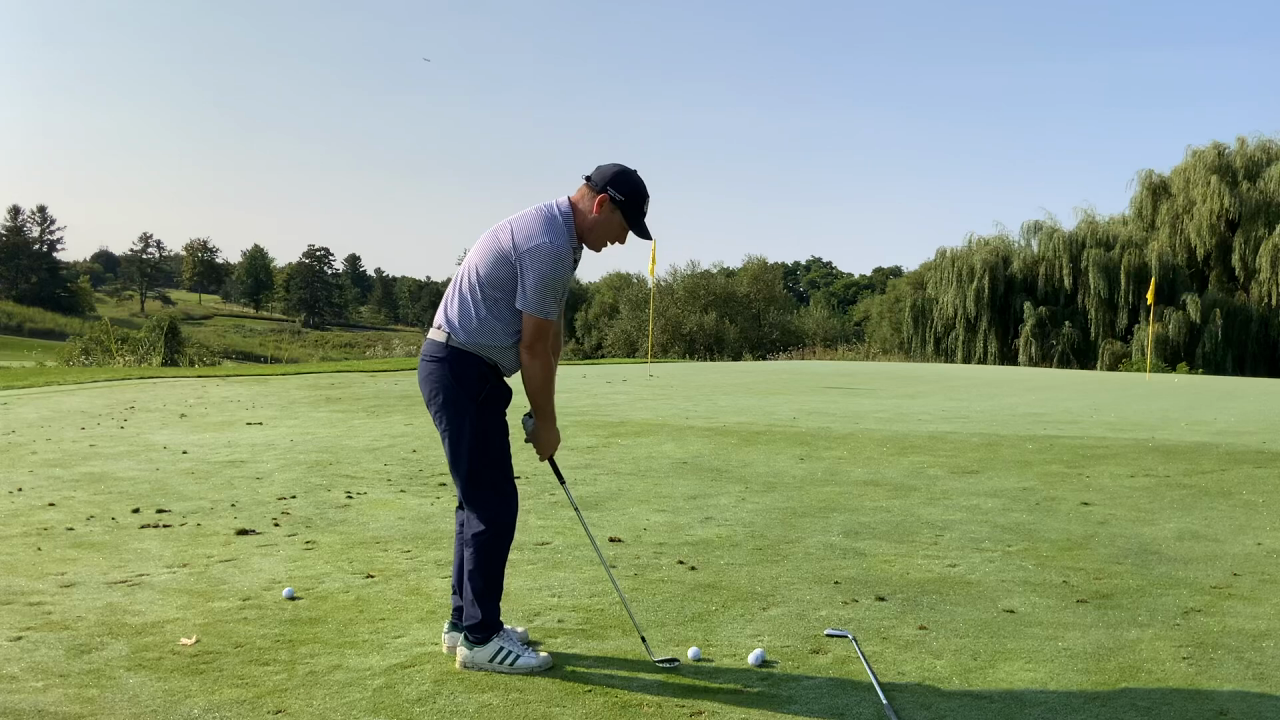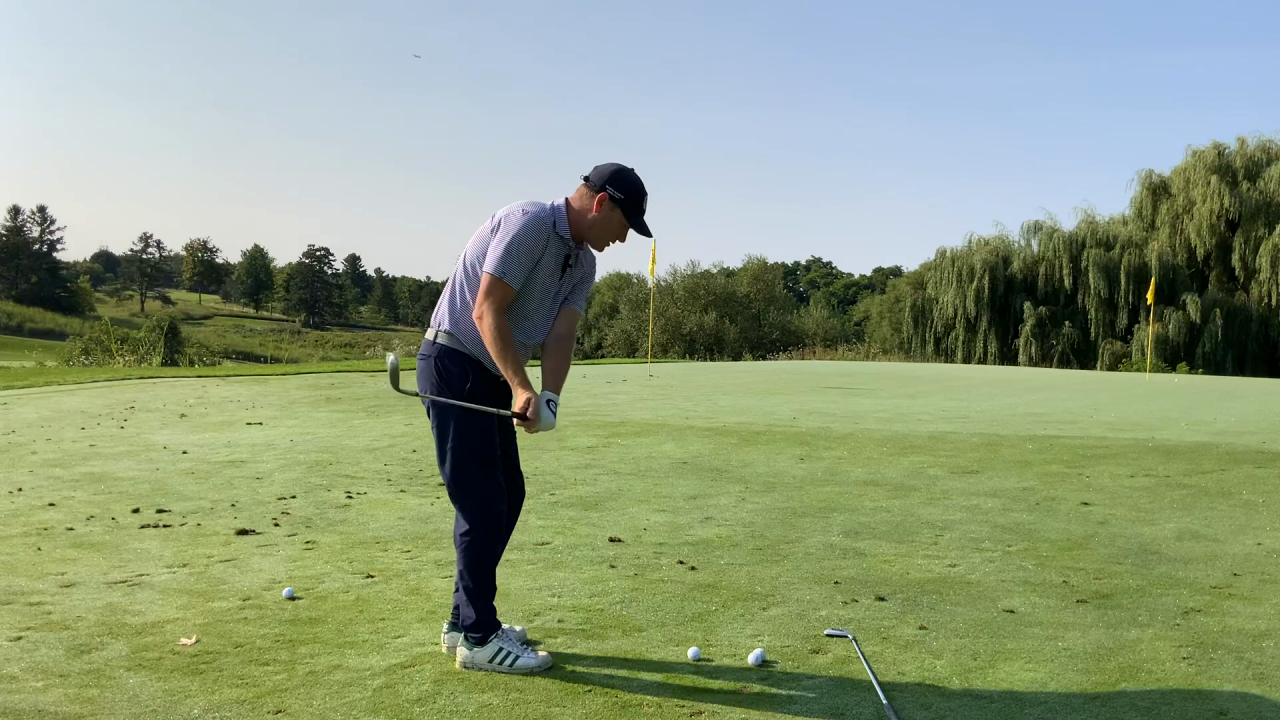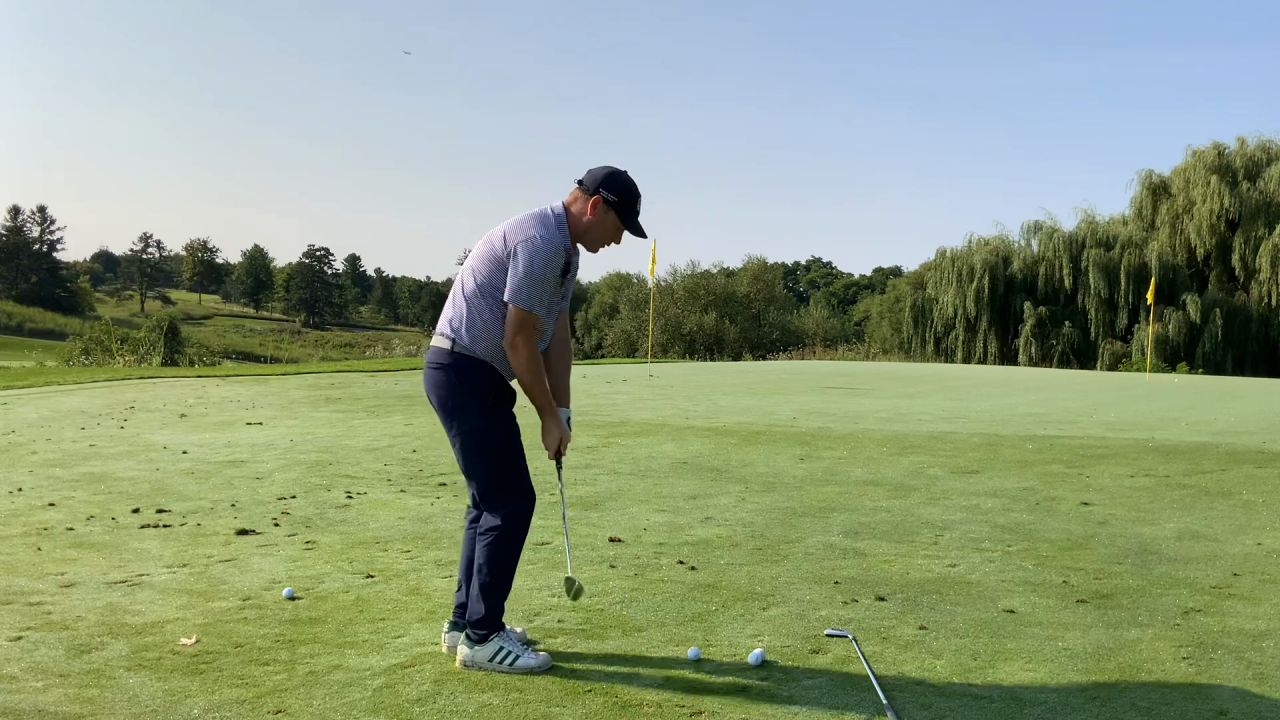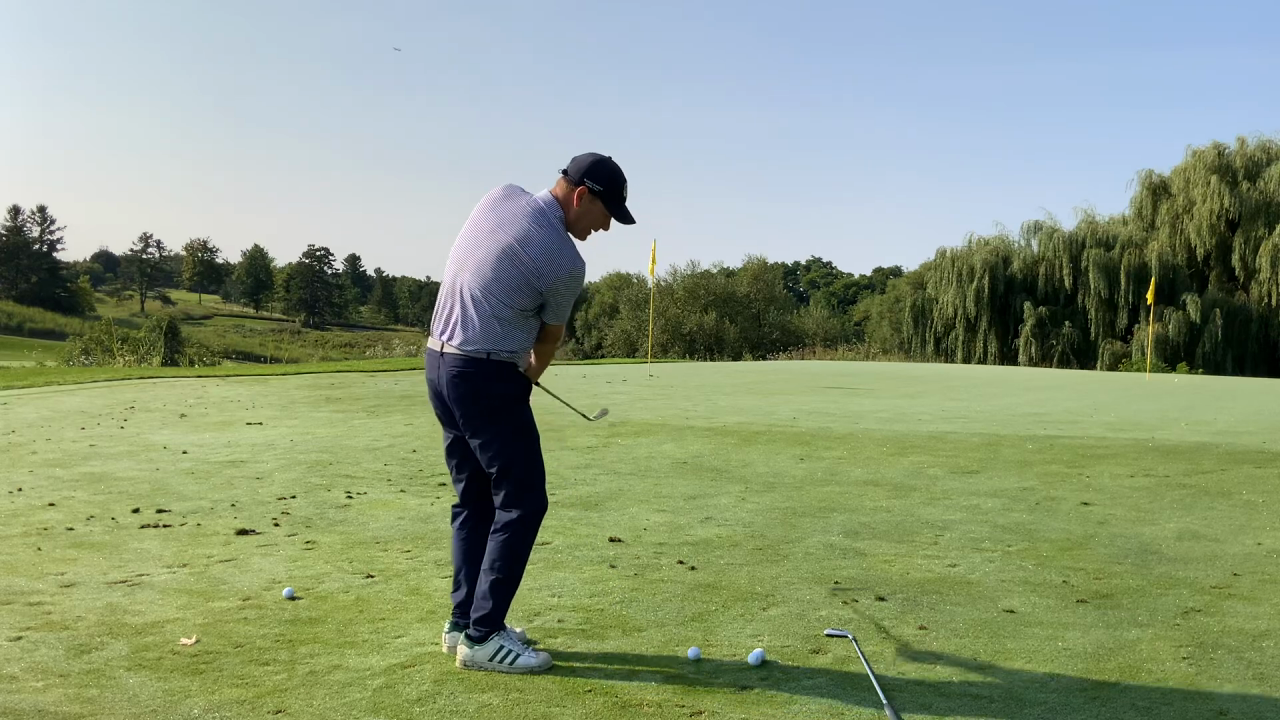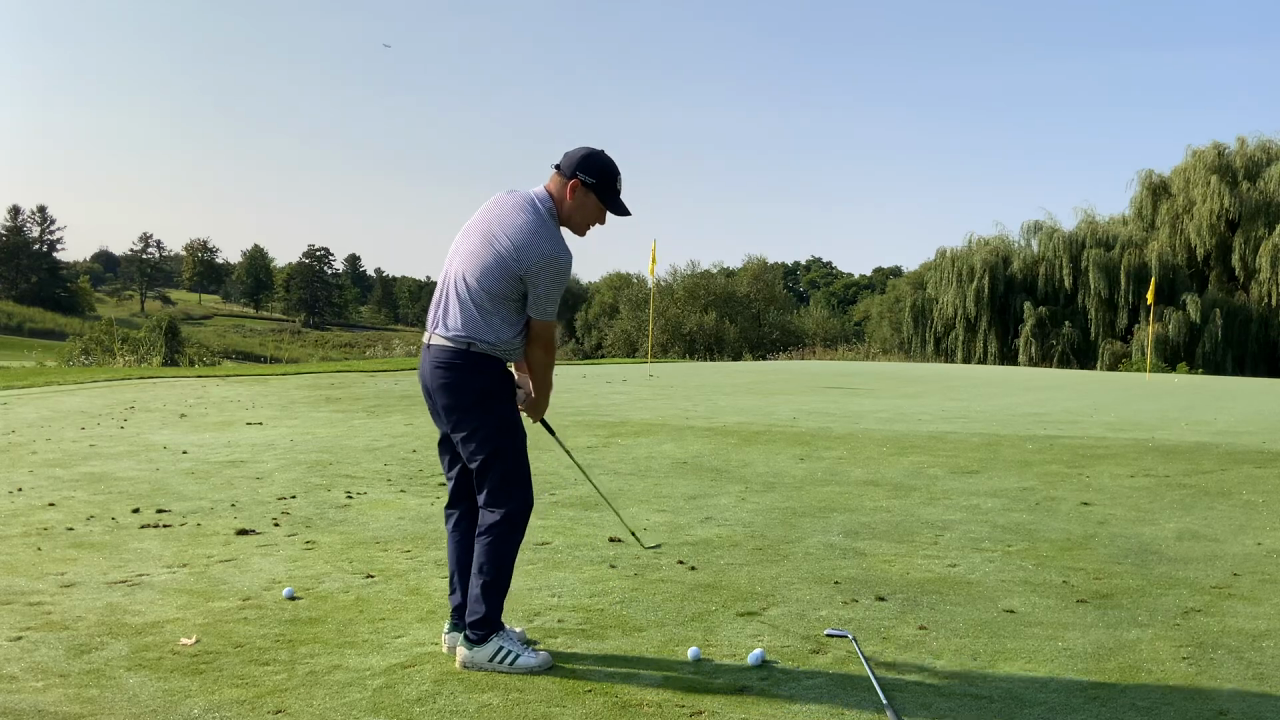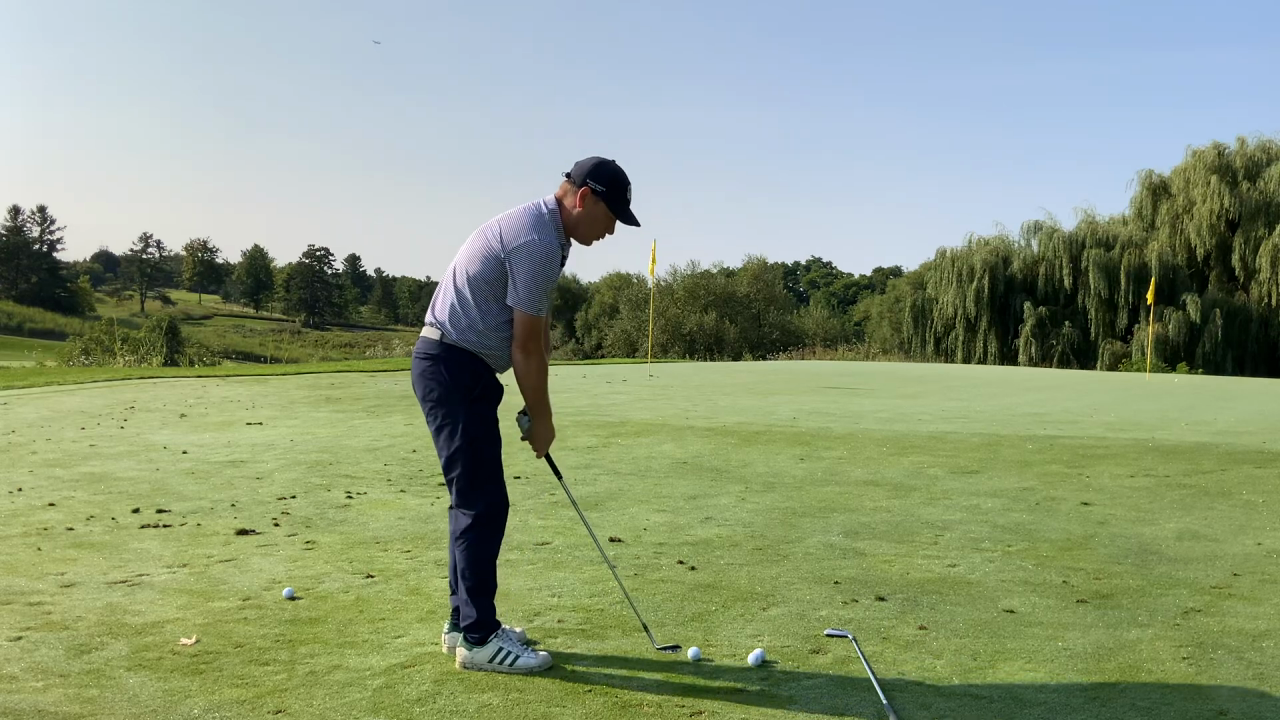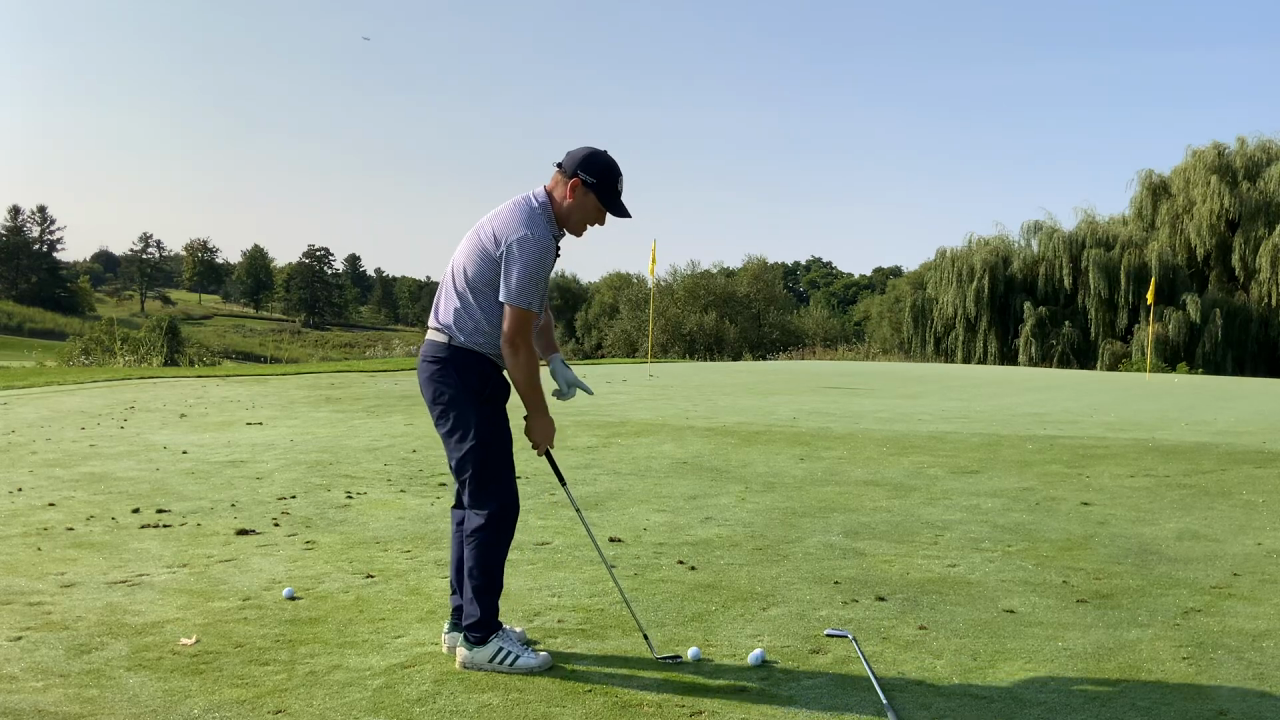
dt=0.4s
person 1, frame 1
left shoulder: (555, 233)
right shoulder: (551, 244)
left elbow: (552, 332)
right elbow: (534, 347)
left wrist: (540, 413)
right wrist: (547, 423)
left hip: (462, 369)
right hip: (462, 371)
left knee: (479, 499)
right knee: (493, 504)
left ankle: (465, 621)
right ankle: (480, 638)
person 1, frame 2
left shoulder: (582, 261)
right shoulder: (529, 224)
left elbow: (561, 335)
right elbow: (486, 312)
left wrist: (548, 398)
right wrist: (519, 386)
left hip: (485, 377)
right hip: (453, 369)
left knee: (505, 496)
right knee: (480, 503)
left ankle: (466, 622)
right ankle: (478, 639)
person 1, frame 3
left shoulder: (566, 253)
right shoulder: (540, 240)
left elbow: (556, 338)
right elbow: (518, 339)
left wrist: (562, 411)
right wrist: (548, 417)
left hip: (476, 375)
right hip: (465, 373)
left knee: (495, 500)
right knee: (510, 502)
left ankle: (466, 620)
right ankle: (481, 636)
person 1, frame 4
left shoulder: (502, 197)
right shoulder: (565, 262)
right elbow: (549, 338)
right wrist: (534, 367)
left hip: (442, 364)
right hip: (486, 378)
left knee: (476, 498)
right knee: (522, 502)
left ankle: (465, 622)
right ankle: (482, 636)
person 1, frame 5
left shoulder: (507, 201)
right shoulder: (550, 250)
right elbow: (541, 339)
left wrist: (519, 371)
right wrist: (540, 395)
left hip: (439, 360)
right hip: (473, 372)
left knee: (468, 497)
right knee: (506, 501)
left ankle: (464, 622)
right ankle: (480, 637)
person 1, frame 6
left shoulder: (540, 228)
right shoulder: (538, 242)
left elbow: (537, 332)
right elbow: (526, 346)
left wrist: (535, 406)
right wrist: (542, 420)
left hip: (456, 367)
right hip: (453, 368)
left knee: (471, 498)
right knee: (483, 502)
left ankle: (465, 621)
right ankle: (478, 637)
person 1, frame 7
left shoulder: (531, 219)
right shoulder: (532, 235)
left elbow: (536, 308)
right elbow: (514, 340)
left wrist: (557, 362)
right wrist: (537, 415)
left hip: (456, 366)
right hip: (462, 370)
left knee: (476, 497)
right knee: (494, 502)
left ankle: (465, 621)
right ankle: (479, 637)
